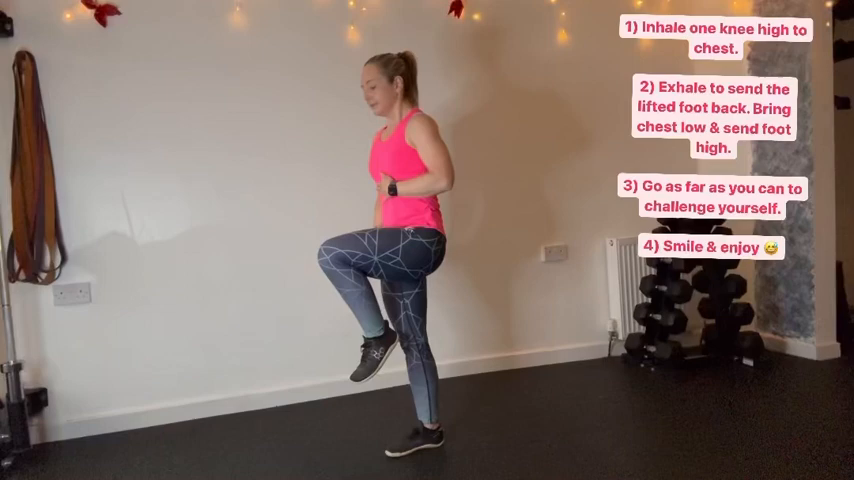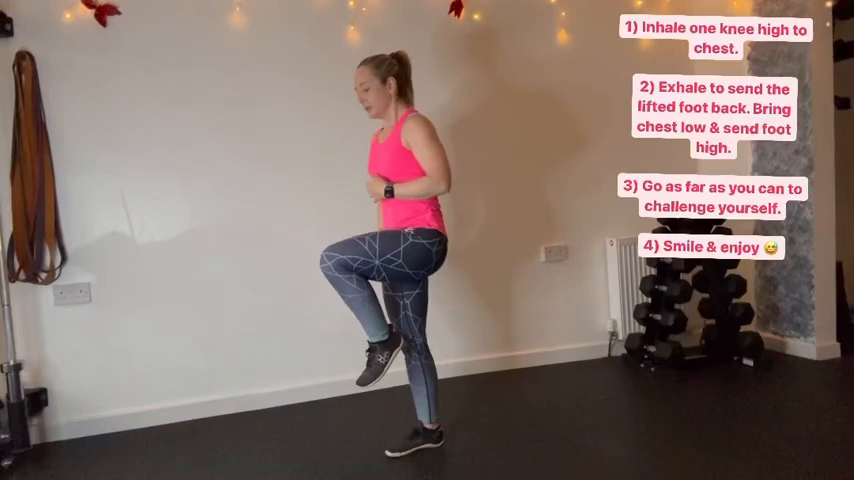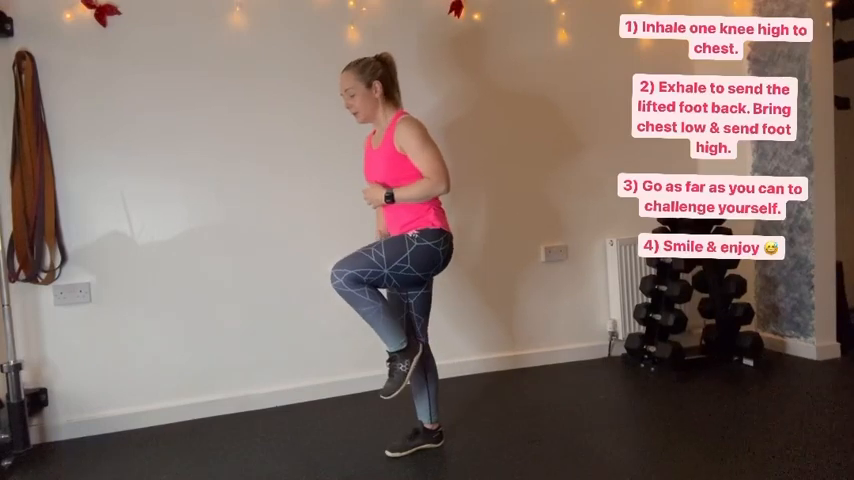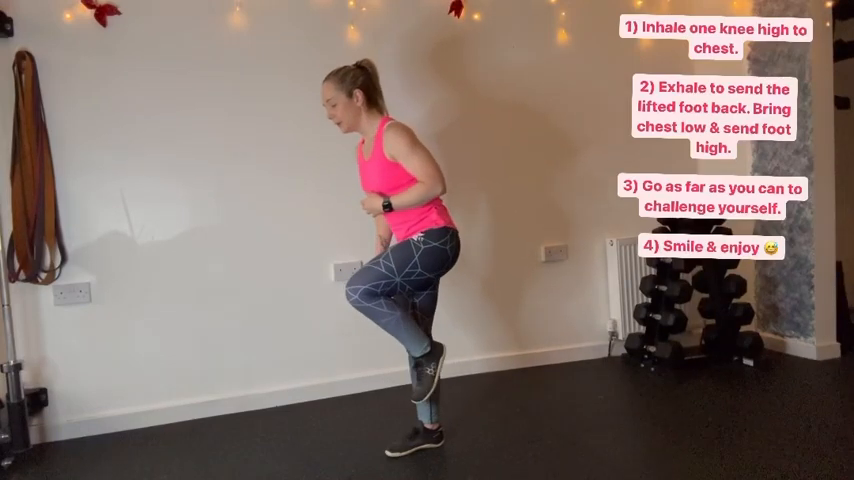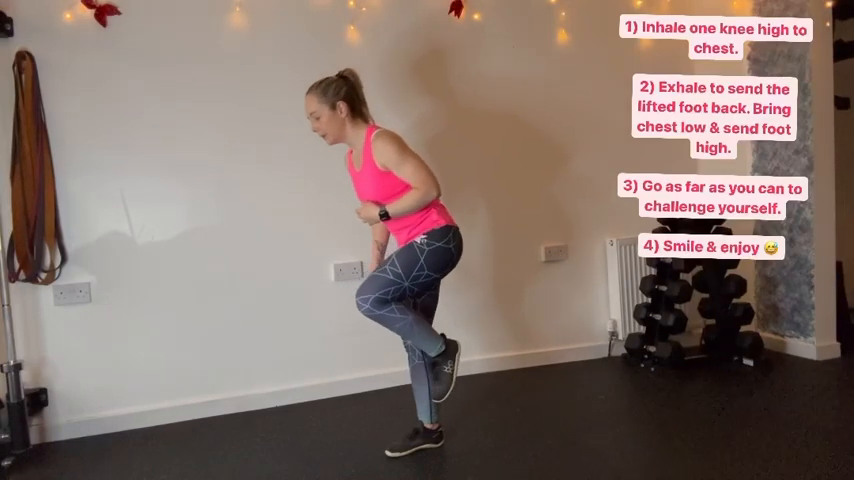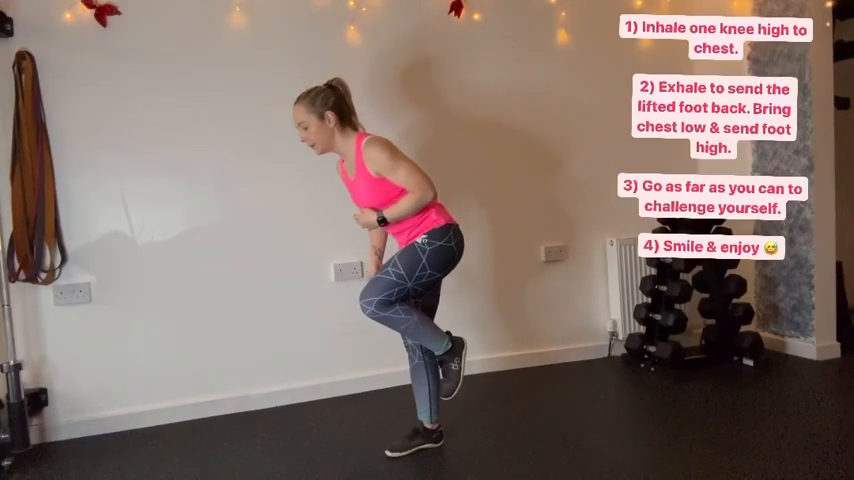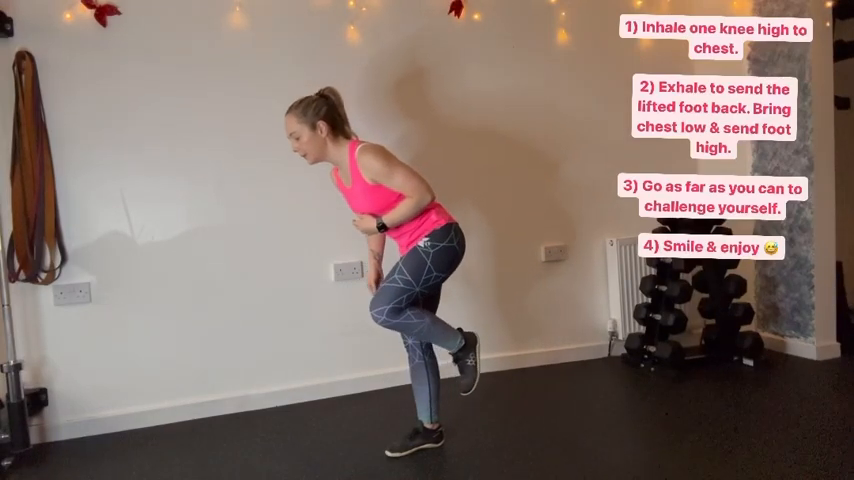
dt=0.4s
person 1, frame 1
left shoulder: (418, 124)
right shoulder: (381, 137)
left elbow: (443, 179)
left wrist: (393, 187)
right wrist: (372, 254)
left hip: (420, 240)
right hip: (400, 246)
left knee: (331, 254)
right knee: (412, 342)
left ankle: (377, 336)
right ankle: (429, 429)
person 1, frame 2
left shoulder: (415, 125)
right shoulder: (379, 137)
left elbow: (440, 182)
left wrist: (388, 189)
right wrist: (377, 261)
left hip: (422, 241)
right hip: (401, 248)
left knee: (334, 259)
right knee: (412, 342)
left ankle: (382, 340)
right ankle: (429, 429)
person 1, frame 3
left shoulder: (406, 128)
right shoulder: (372, 140)
left elbow: (439, 182)
left wrist: (388, 194)
right wrist: (379, 258)
left hip: (427, 241)
right hip: (408, 247)
left knee: (344, 275)
right knee: (413, 341)
left ankle: (400, 350)
right ankle: (429, 428)
person 1, frame 4
left shoulder: (394, 134)
right shoulder: (363, 148)
left elbow: (435, 184)
left wrist: (384, 203)
right wrist: (379, 257)
left hip: (434, 240)
right hip: (415, 247)
left knee: (358, 290)
right knee: (413, 339)
left ankle: (429, 351)
right ankle: (429, 429)
person 1, frame 5
left shoulder: (382, 142)
right shoulder: (352, 158)
left elbow: (429, 189)
left wrist: (381, 211)
right wrist: (377, 259)
left hip: (436, 240)
right hip: (417, 249)
left knee: (369, 298)
right knee: (414, 342)
left ankle: (442, 350)
right ankle: (429, 429)
person 1, frame 6
left shoulder: (373, 149)
right shoulder: (344, 166)
left elbow: (425, 191)
left wrist: (379, 218)
right wrist: (375, 261)
left hip: (437, 239)
right hip: (417, 249)
left knee: (373, 300)
right knee: (414, 341)
left ankle: (448, 348)
right ankle: (429, 428)
person 1, frame 7
left shoulder: (367, 156)
right shoulder: (338, 174)
left elbow: (423, 194)
left wrist: (380, 223)
right wrist: (375, 263)
left hip: (439, 239)
right hip: (416, 249)
left knee: (384, 309)
right knee: (414, 341)
left ankle: (462, 344)
right ankle: (430, 428)
